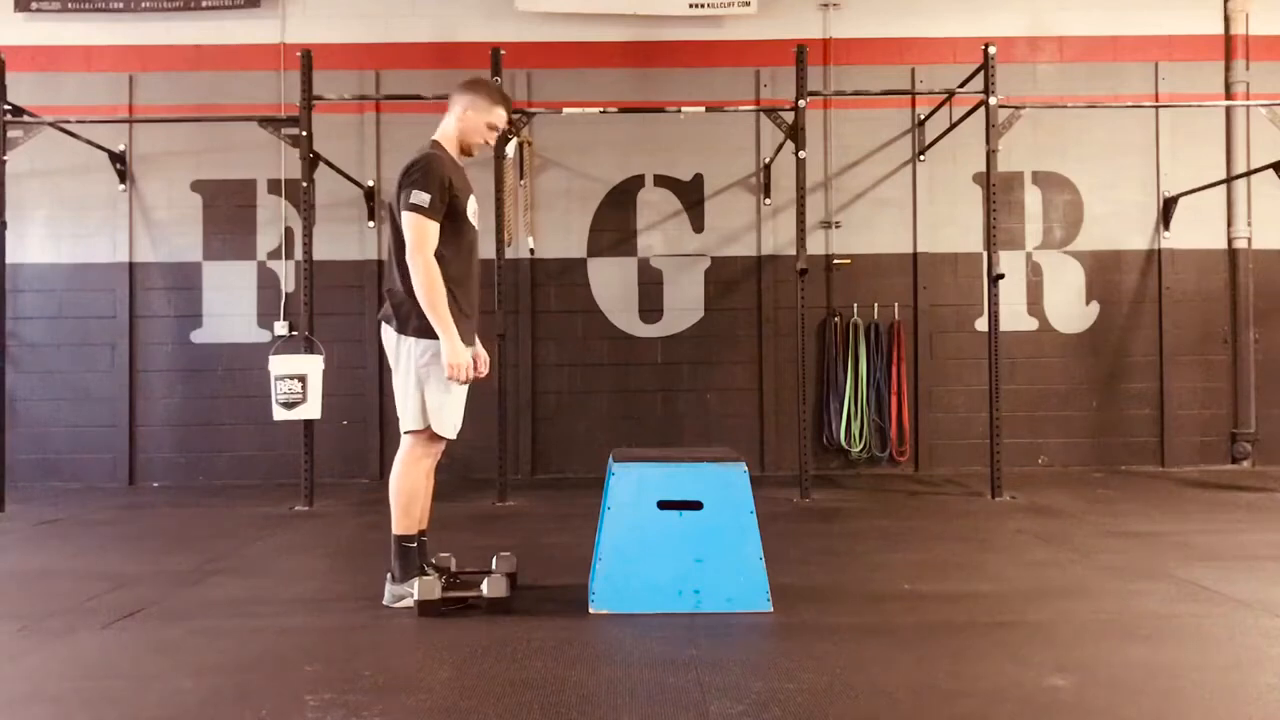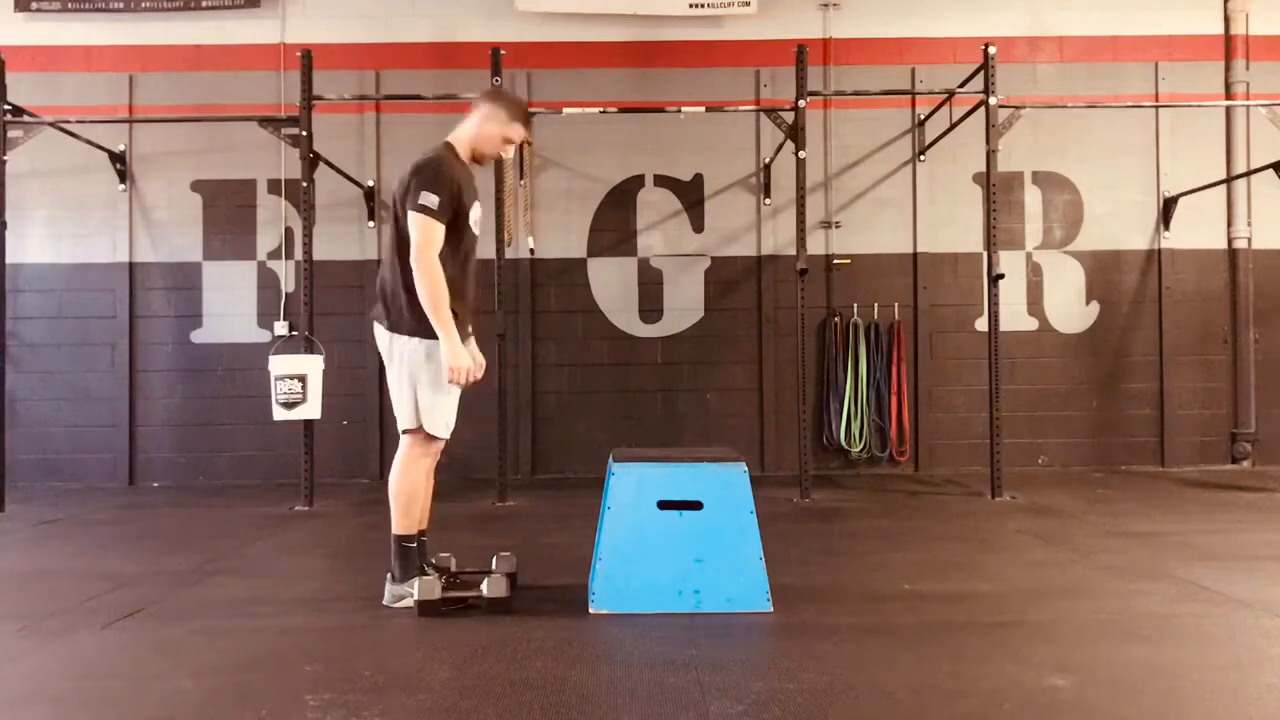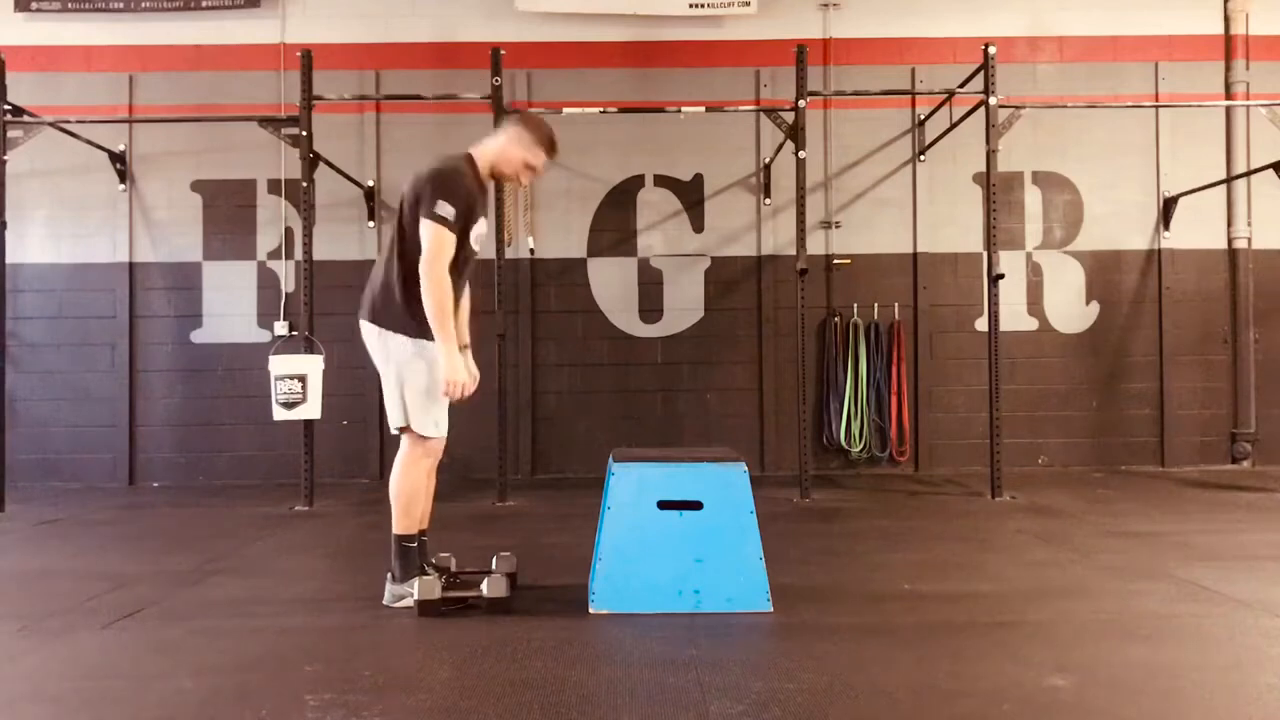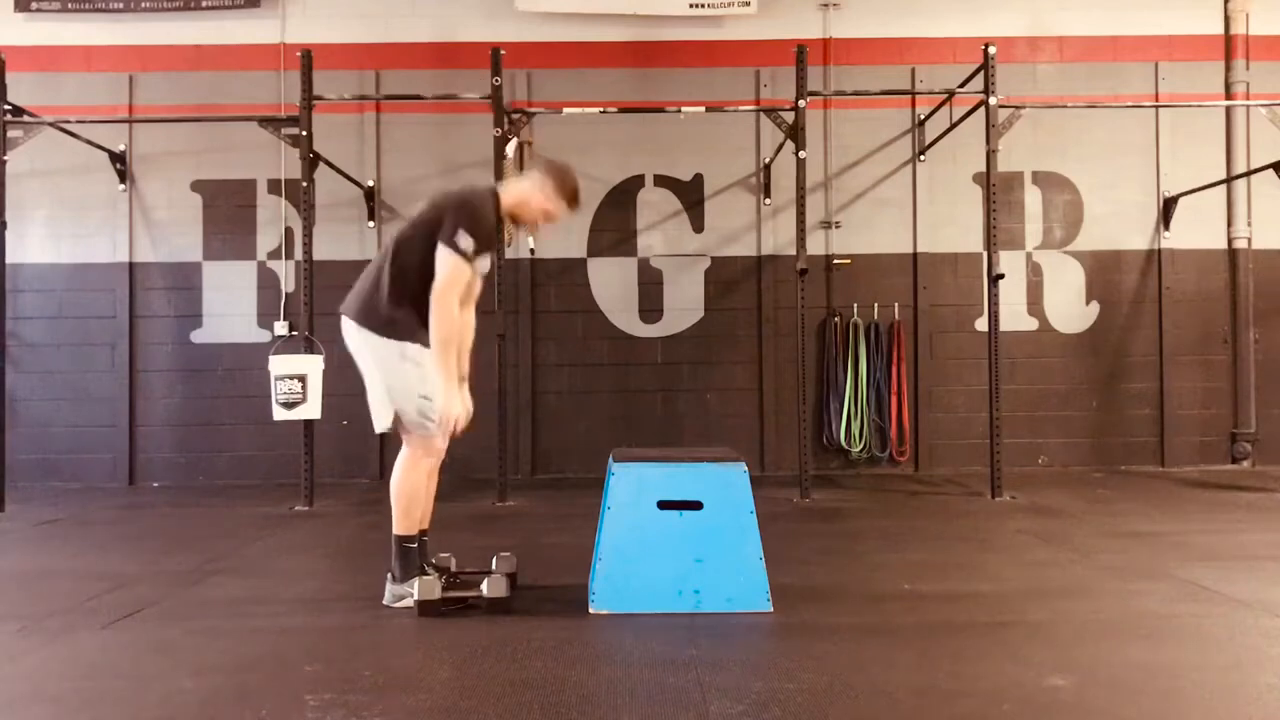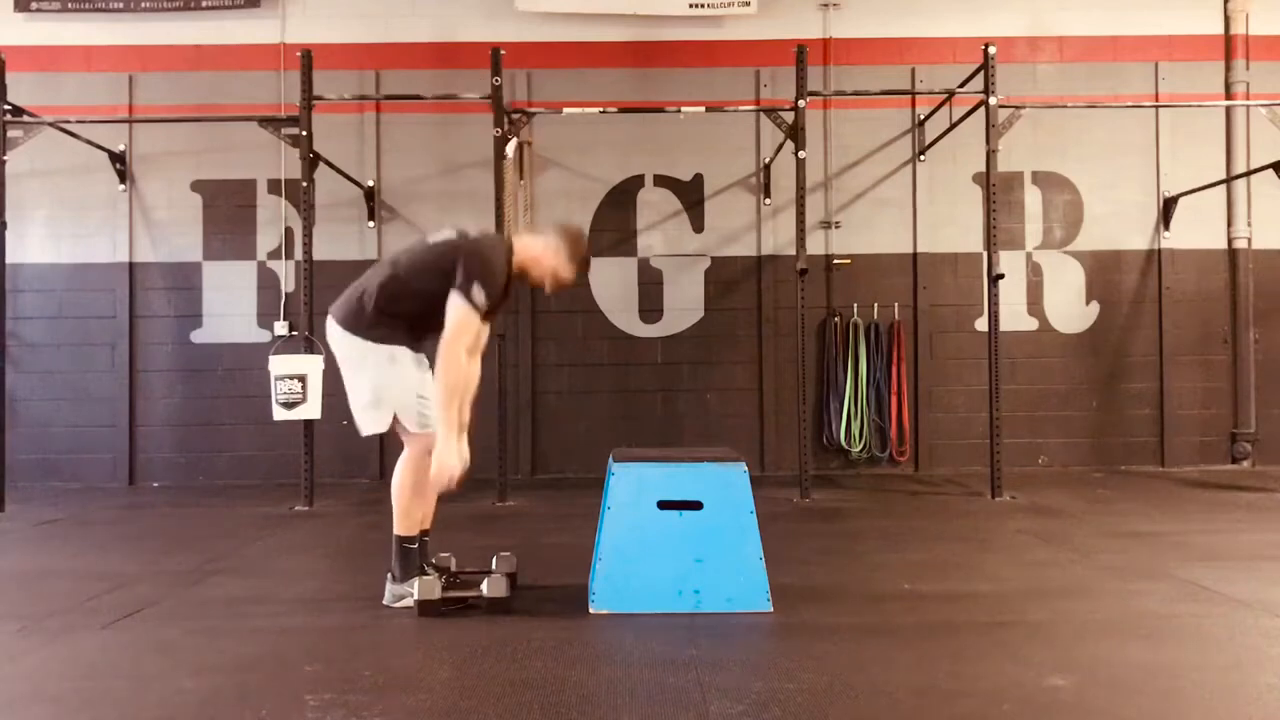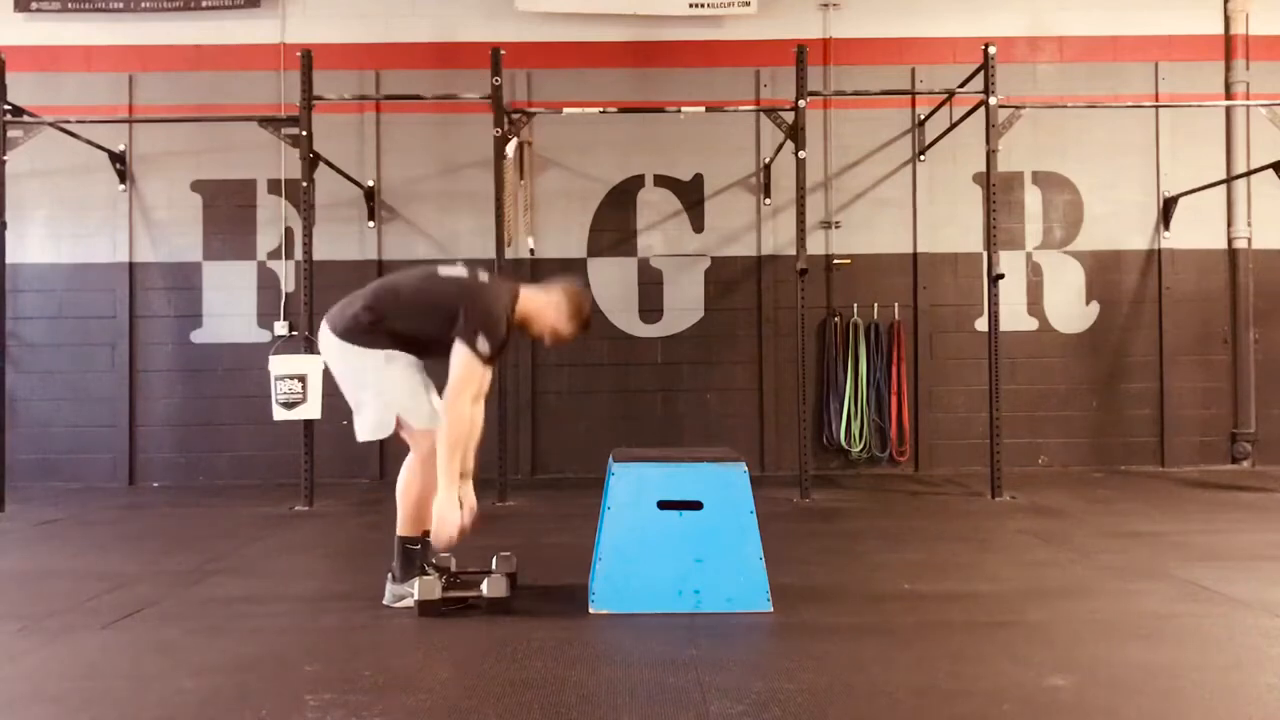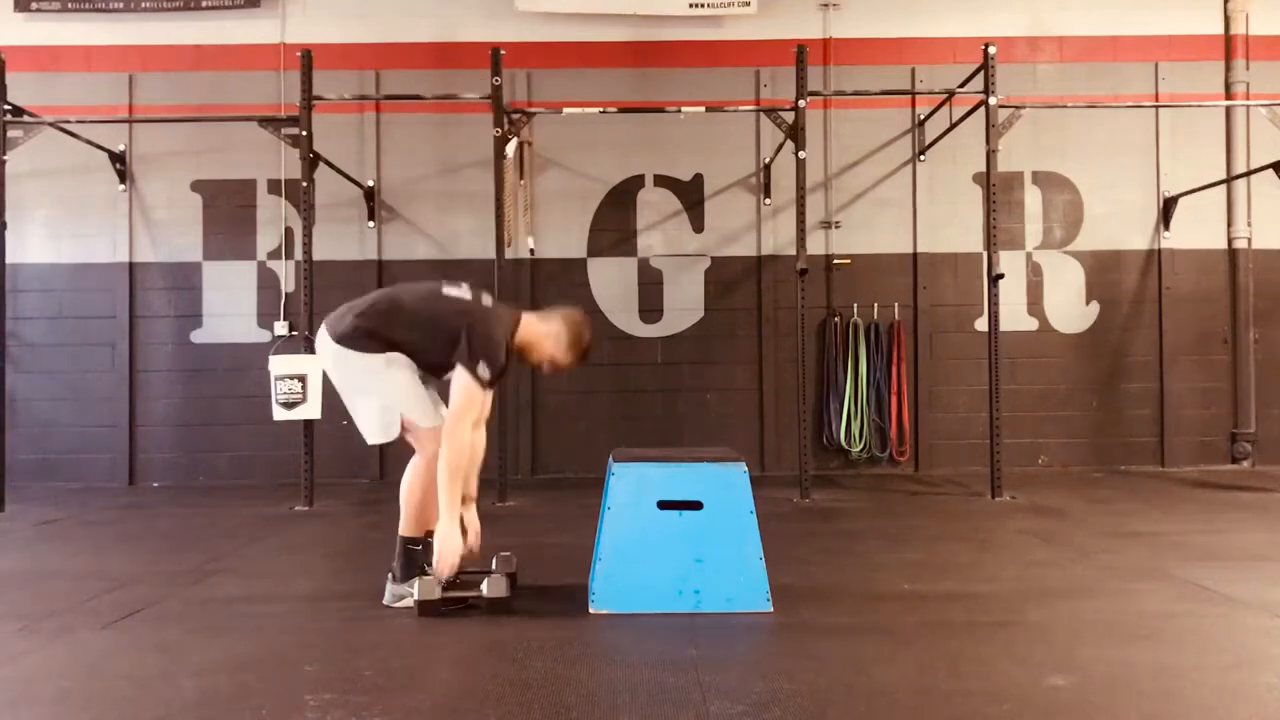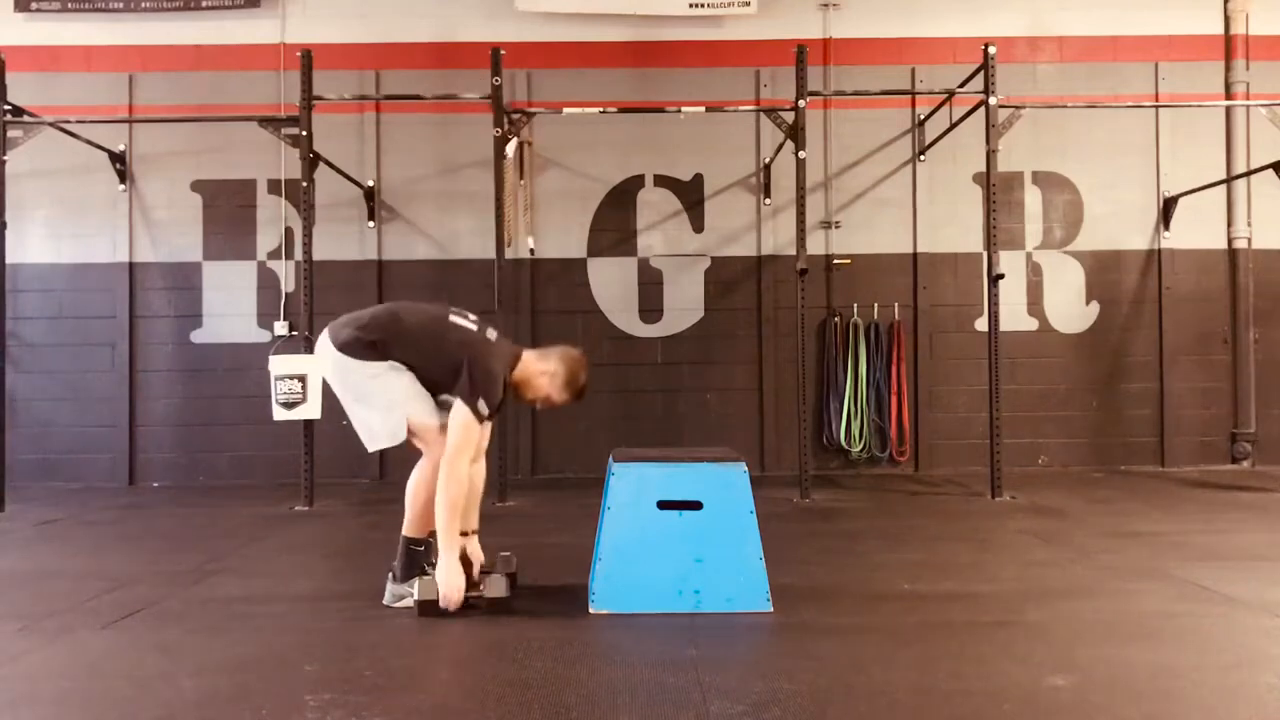
dt=0.1s
person 1, frame 1
left shoulder: (451, 173)
right shoulder: (428, 169)
right elbow: (419, 259)
left wrist: (471, 338)
right wrist: (450, 338)
left hip: (445, 333)
right hip: (425, 331)
left knee: (429, 444)
right knee: (422, 442)
left ankle: (417, 563)
right ankle: (404, 574)
person 1, frame 2
left shoulder: (460, 175)
right shoulder: (436, 171)
right elbow: (423, 260)
left wrist: (467, 338)
right wrist: (450, 339)
left hip: (437, 332)
right hip: (416, 330)
left knee: (428, 444)
right knee: (420, 441)
left ankle: (417, 563)
right ankle: (404, 576)
person 1, frame 3
left shoulder: (474, 188)
right shoulder: (453, 181)
right elbow: (432, 268)
left wrist: (464, 349)
right wrist: (449, 351)
left hip: (414, 325)
right hip: (404, 324)
left knee: (428, 442)
right knee: (421, 439)
left ankle: (419, 564)
right ankle: (406, 576)
person 1, frame 4
left shoulder: (487, 221)
right shoulder: (474, 213)
left elbow: (464, 307)
right elbow: (444, 301)
left wrist: (462, 384)
right wrist: (449, 387)
left hip: (397, 324)
right hip: (381, 324)
left knee: (431, 440)
right knee: (424, 441)
left ankle: (418, 564)
right ankle: (405, 576)
person 1, frame 5
left shoulder: (498, 269)
right shoulder: (486, 267)
left elbow: (470, 357)
right elbow: (451, 354)
left wrist: (459, 431)
right wrist: (448, 437)
left hip: (386, 329)
right hip: (368, 330)
left knee: (427, 439)
right knee: (424, 438)
left ankle: (418, 565)
right ankle: (406, 577)
person 1, frame 6
left shoulder: (496, 309)
right shoulder: (488, 312)
left elbow: (473, 400)
right elbow: (458, 402)
left wrist: (465, 479)
right wrist: (446, 491)
left hip: (379, 339)
right hip: (358, 339)
left knee: (431, 445)
right knee: (428, 440)
left ankle: (418, 563)
right ankle: (405, 578)
person 1, frame 7
left shoulder: (501, 336)
right shoulder: (489, 340)
left elbow: (474, 428)
right elbow: (458, 432)
left wrist: (468, 504)
right wrist: (447, 521)
left hip: (362, 341)
right hip: (355, 343)
left knee: (435, 441)
right knee: (434, 442)
left ankle: (421, 563)
right ankle: (407, 578)
person 1, frame 8
left shoulder: (497, 364)
right shoulder: (489, 370)
left elbow: (473, 459)
right elbow: (455, 464)
left wrist: (469, 535)
right wrist: (449, 556)
left hip: (359, 350)
right hip: (355, 353)
left knee: (440, 449)
right knee: (438, 449)
left ankle: (419, 562)
right ankle: (407, 577)
